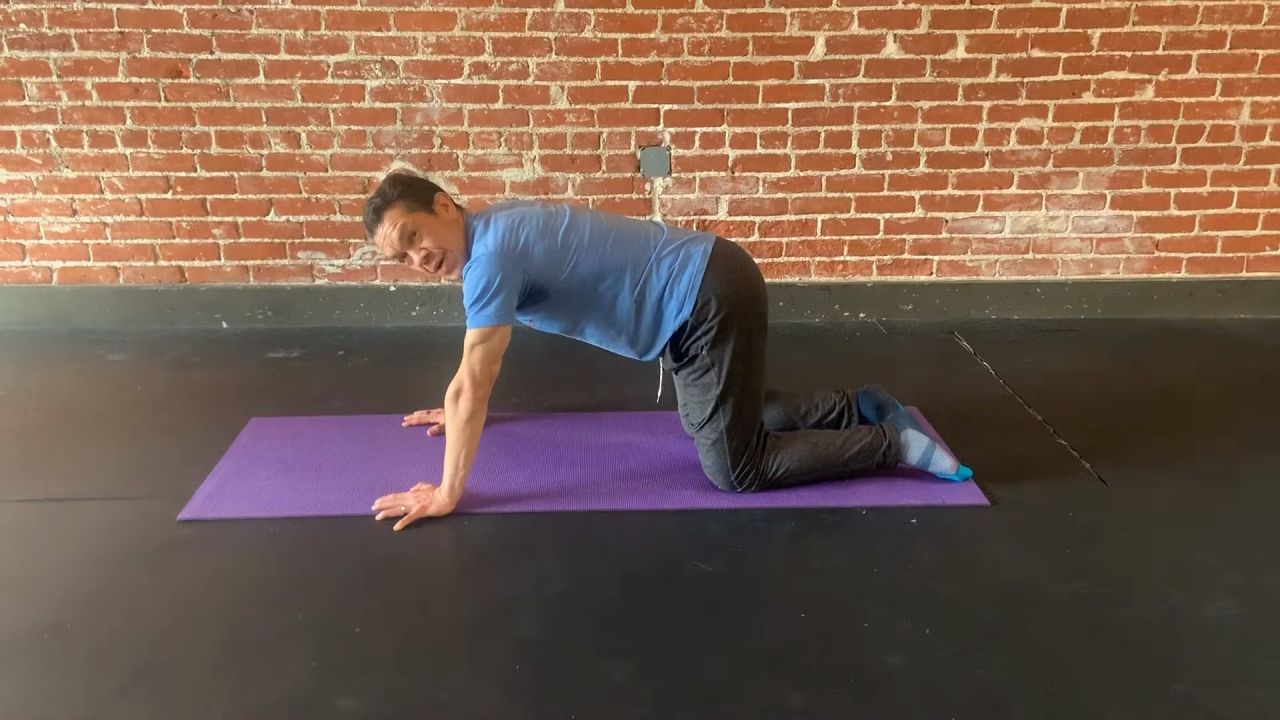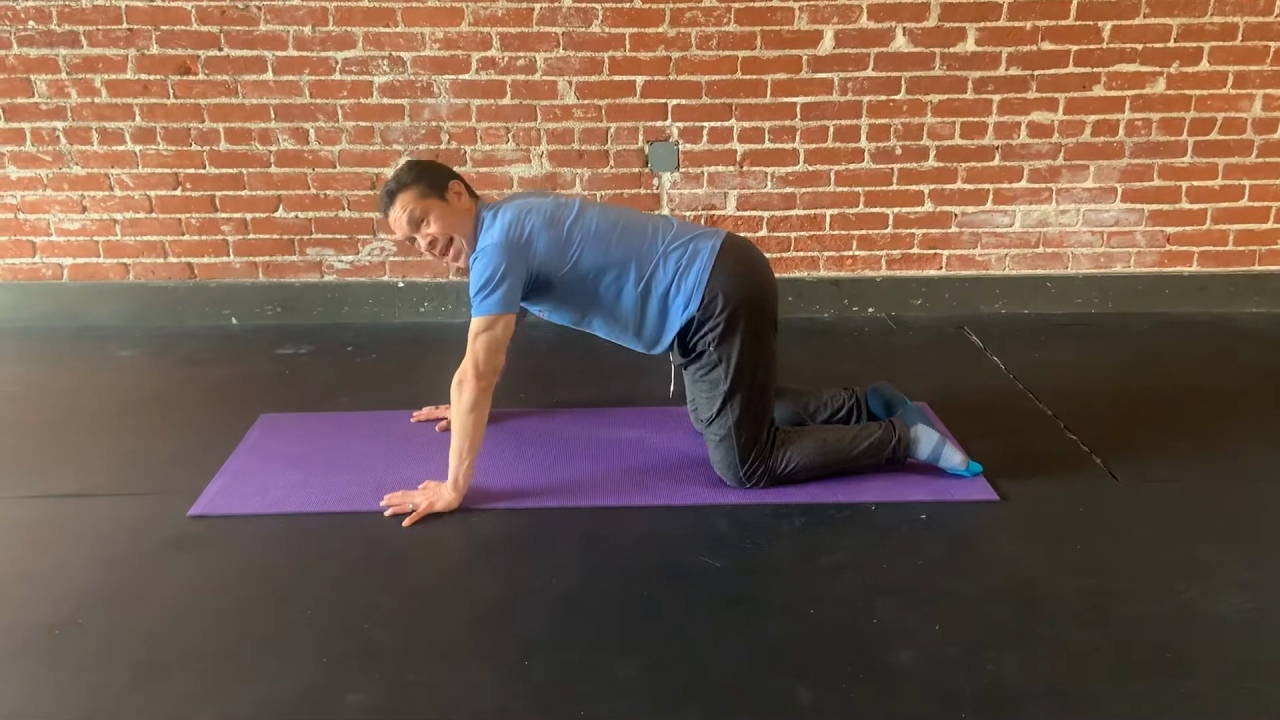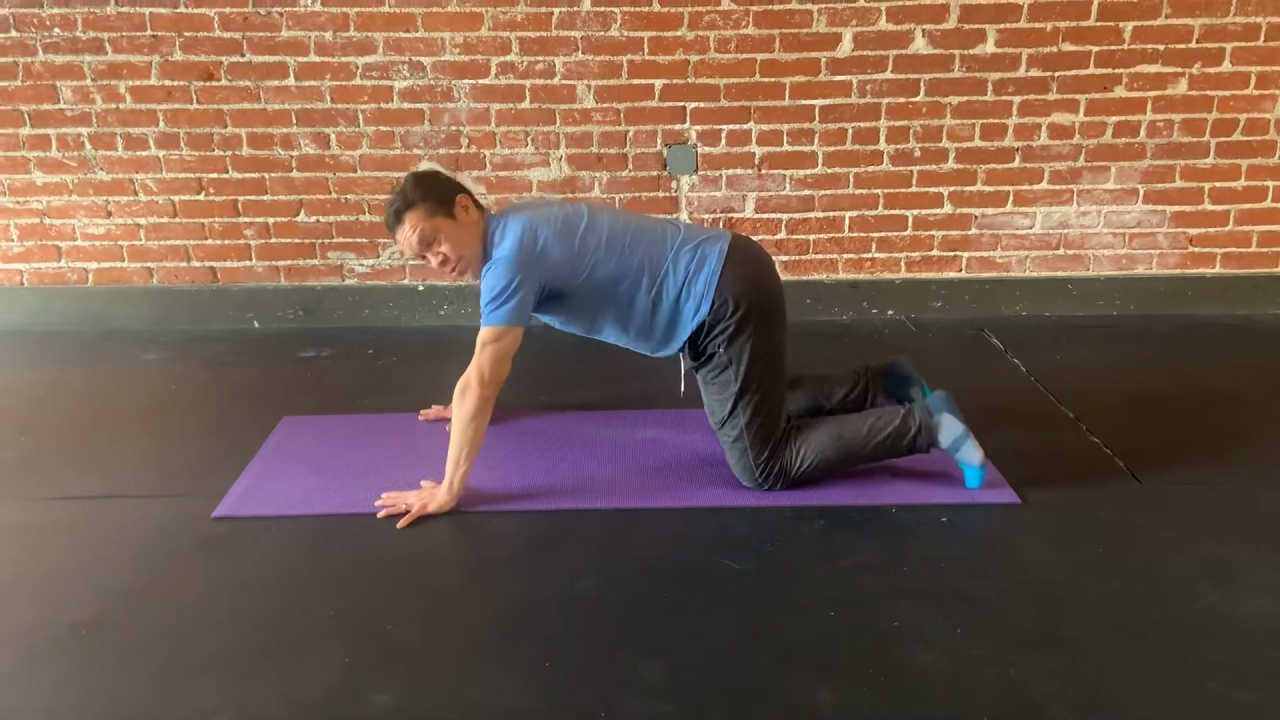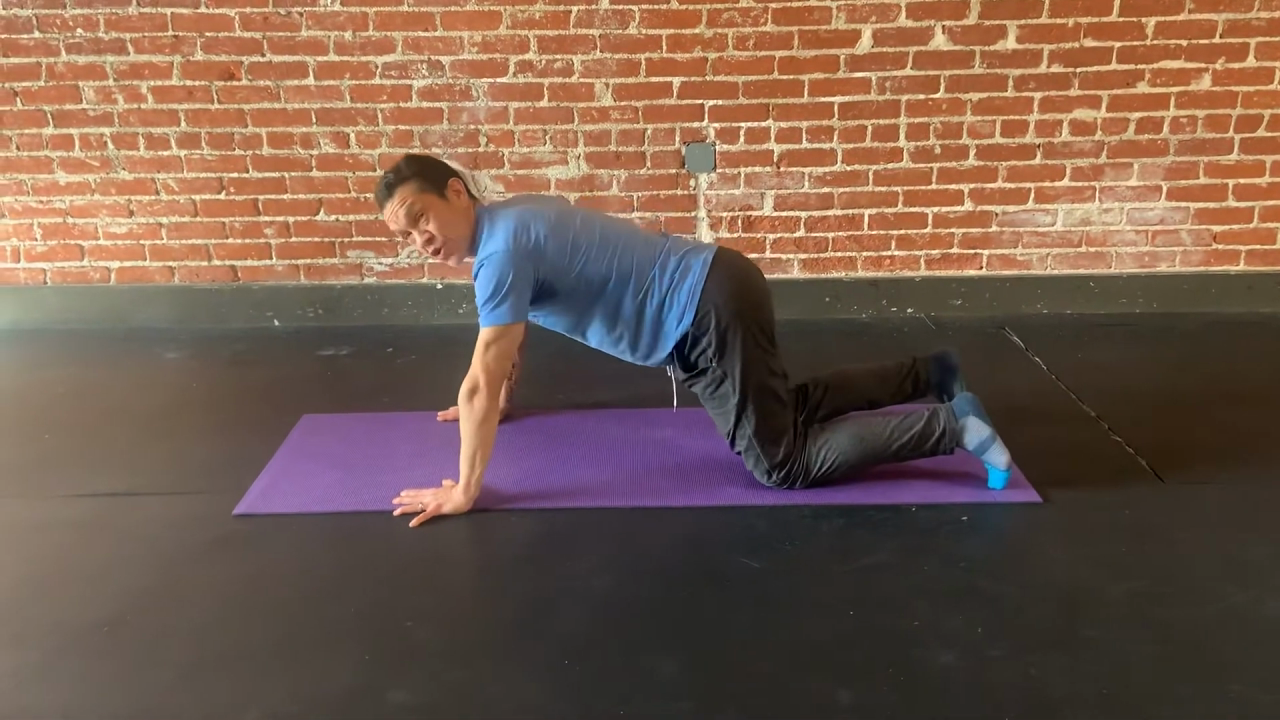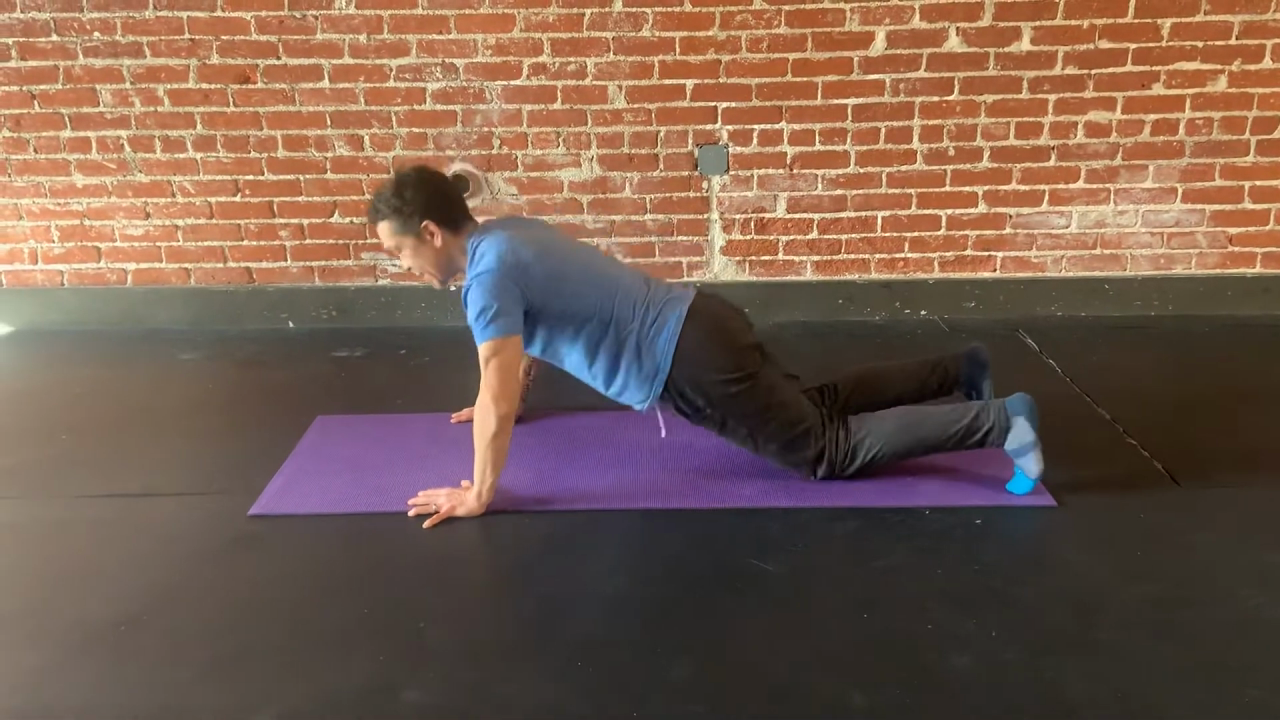
dt=1s
person 1, frame 1
left shoulder: (490, 254)
right shoulder: (489, 231)
left elbow: (470, 386)
left wrist: (447, 493)
right wrist: (460, 409)
left hip: (711, 299)
right hip: (702, 287)
left knee: (734, 468)
right knee: (718, 417)
left ankle: (893, 441)
right ankle: (858, 409)
person 1, frame 2
left shoulder: (497, 243)
right shoulder: (506, 221)
left elbow: (474, 375)
right elbow: (499, 340)
left wrist: (453, 487)
right wrist: (467, 404)
left hip: (720, 294)
right hip: (716, 278)
left knee: (744, 464)
right knee: (724, 414)
left ankle: (905, 438)
right ankle: (868, 406)
person 1, frame 3
left shoulder: (511, 252)
right shoulder: (511, 228)
left elbow: (479, 382)
left wrist: (447, 491)
right wrist: (470, 403)
left hip: (728, 296)
right hip: (723, 279)
left knee: (764, 465)
right knee: (751, 407)
left ankle: (924, 425)
right ankle: (881, 386)
person 1, frame 4
left shoulder: (502, 249)
right shoulder: (507, 220)
left elbow: (480, 384)
right elbow: (511, 338)
left wrist: (463, 491)
right wrist: (491, 400)
left hip: (711, 311)
right hip: (715, 289)
left knee: (783, 462)
right knee: (789, 411)
left ankle: (950, 426)
right ankle: (929, 376)
person 1, frame 5
left shoulder: (488, 269)
right shoulder: (503, 233)
left elbow: (498, 403)
left wrist: (479, 494)
right wrist: (499, 404)
left hip: (692, 362)
right hip: (700, 325)
left knee: (824, 449)
right knee: (816, 406)
left ankle: (998, 422)
right ankle: (957, 372)
